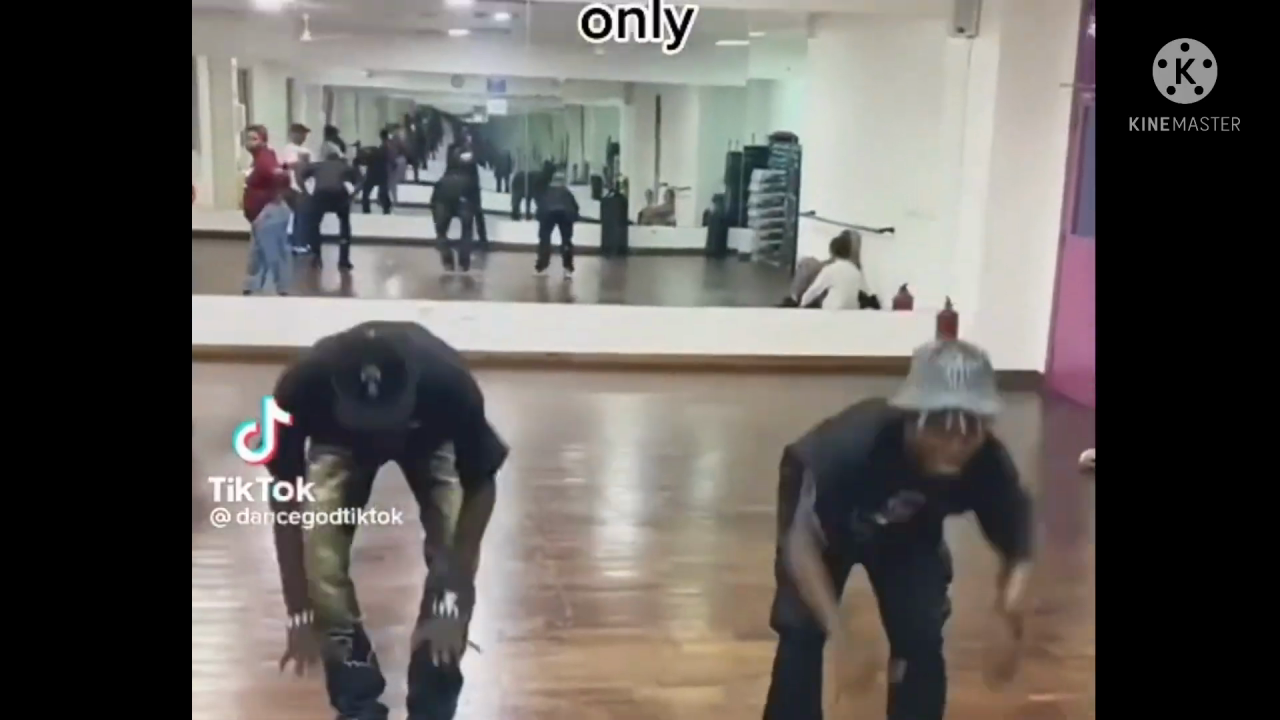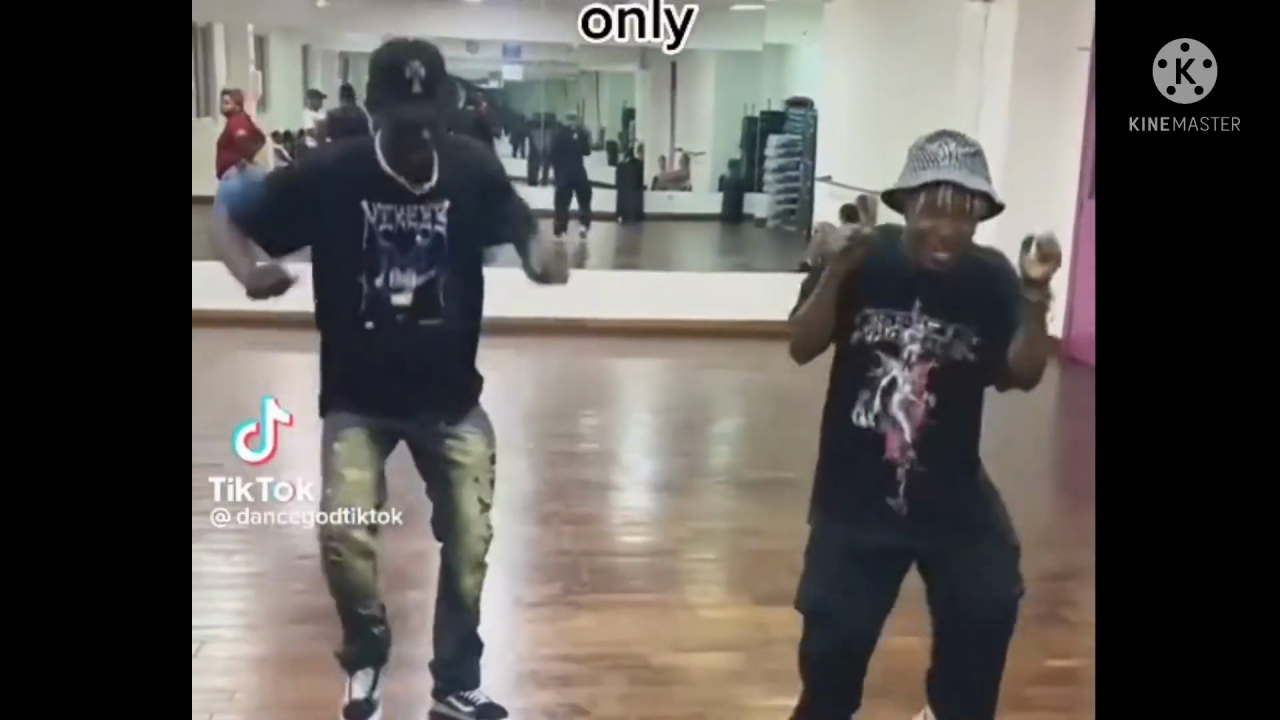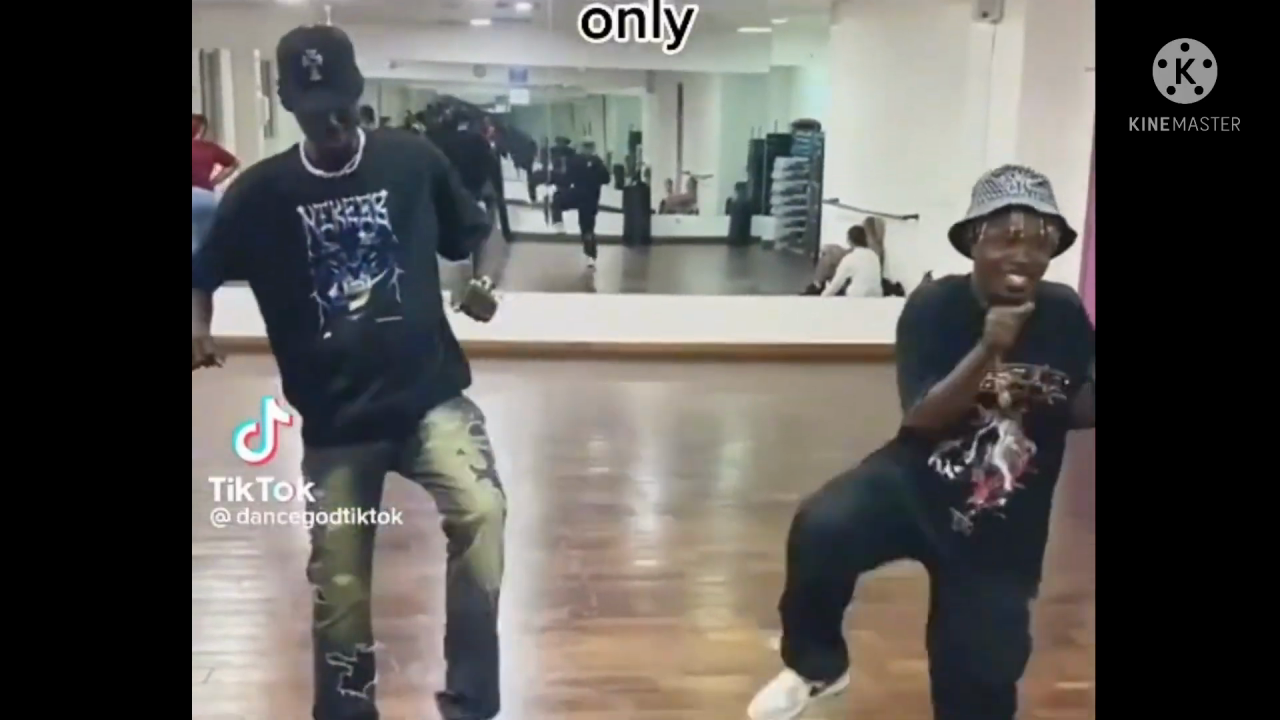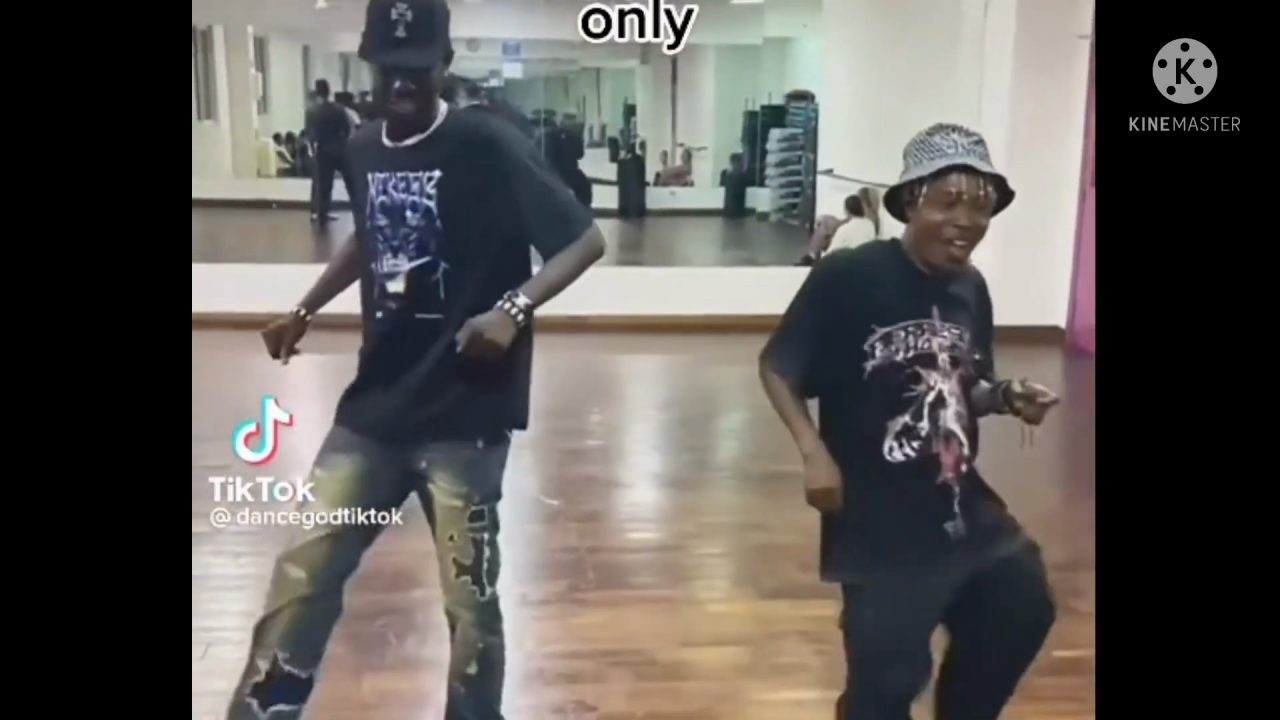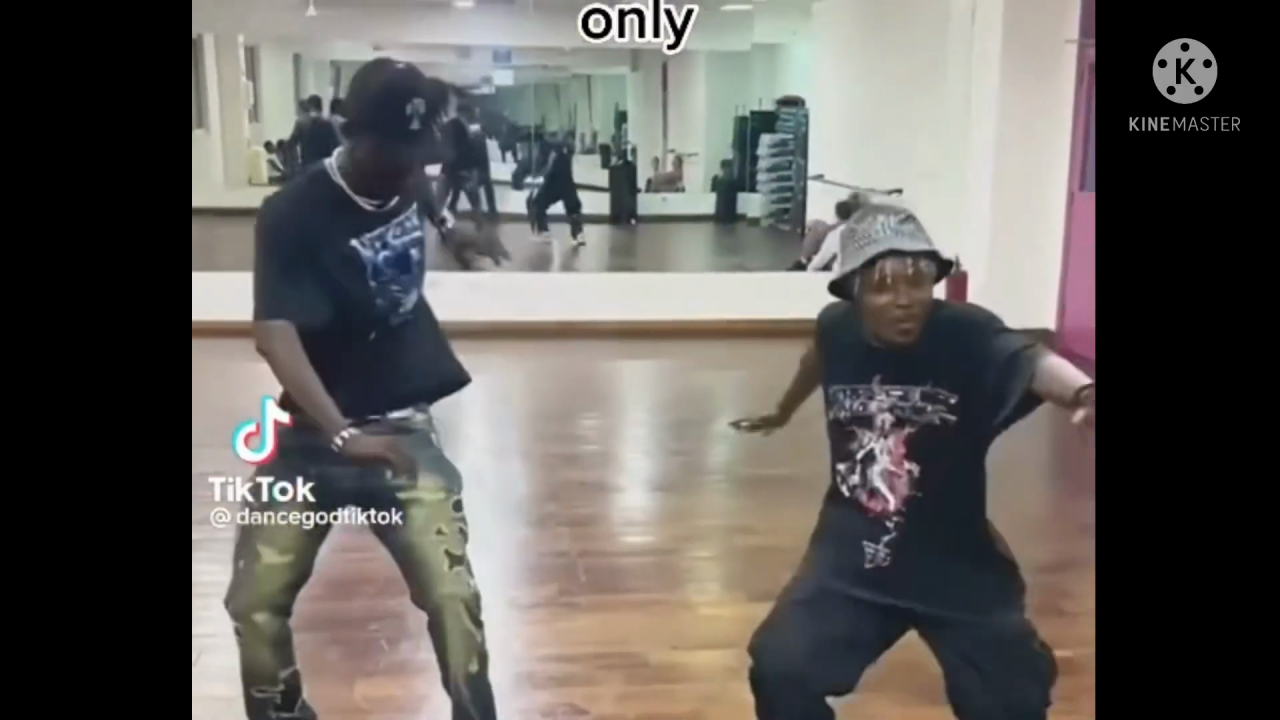
dt=0.7s
person 1, frame 1
left shoulder: (447, 385)
right shoulder: (306, 386)
left elbow: (481, 489)
right elbow: (285, 502)
left wrist: (451, 601)
right wrist: (300, 616)
left hip: (431, 439)
right hip: (338, 441)
left knee: (454, 554)
right knee: (321, 563)
person 1, frame 2
left shoulder: (476, 171)
right shoulder: (326, 173)
left elbow: (523, 231)
right elbow: (232, 222)
left wrist: (540, 259)
right wrist: (251, 271)
left hip: (451, 399)
right hip: (356, 400)
left knee: (467, 545)
right knee: (345, 540)
right ankle: (366, 662)
person 1, frame 3
left shoulder: (415, 161)
right shoulder: (262, 191)
left elbow: (476, 238)
right elbow: (201, 277)
right wrist: (198, 333)
left hip: (424, 382)
right hip: (332, 408)
left knee: (480, 510)
right knee: (337, 580)
person 1, frame 4
left shoulder: (489, 147)
right shoulder: (364, 149)
left elbow: (585, 240)
left wrist: (514, 308)
right wrist: (303, 312)
left hip: (465, 409)
right hip: (376, 401)
left knee: (468, 595)
right knee: (306, 562)
person 1, frame 5
left shoulder: (405, 175)
right shoulder: (295, 213)
right elbow: (275, 336)
right wrist: (342, 437)
left hip: (404, 425)
right hip: (309, 436)
left knee: (452, 597)
right knee: (257, 605)
person 2, frame 1
left shoulder: (991, 465)
right shoulder: (857, 446)
left elbow: (1016, 549)
right elbow: (801, 544)
left wrist: (1009, 618)
right wrist: (844, 638)
left hip: (908, 534)
right hip: (826, 502)
left knee: (922, 639)
right knee: (802, 632)
person 2, frame 2
left shoulder: (992, 276)
right shoulder: (864, 260)
left elbow: (1021, 376)
right elbow: (801, 348)
left wrist: (1036, 296)
right wrist: (836, 273)
left hip: (956, 492)
right hip: (857, 490)
left knee: (986, 614)
right knee: (836, 634)
person 2, frame 3
left shoulder: (1066, 313)
right shoulder: (936, 305)
left elbow: (1082, 409)
right elbow: (919, 419)
left wrist: (1085, 401)
right wrist: (986, 352)
left hip: (1003, 530)
right hip: (916, 487)
right knee: (822, 530)
right ankle: (812, 667)
person 2, frame 4
left shoulder: (970, 288)
right shoulder: (848, 276)
right elbow: (777, 368)
left wrist: (1008, 397)
right wrist: (814, 453)
left hip: (960, 502)
right hip: (876, 512)
left knee: (1025, 613)
person 2, frame 5
left shoulder: (969, 333)
right shoulder: (837, 327)
left elbow: (1030, 362)
left wrist: (1080, 390)
right wrist: (784, 406)
left hip: (957, 555)
right hip: (854, 550)
right knee: (782, 671)
